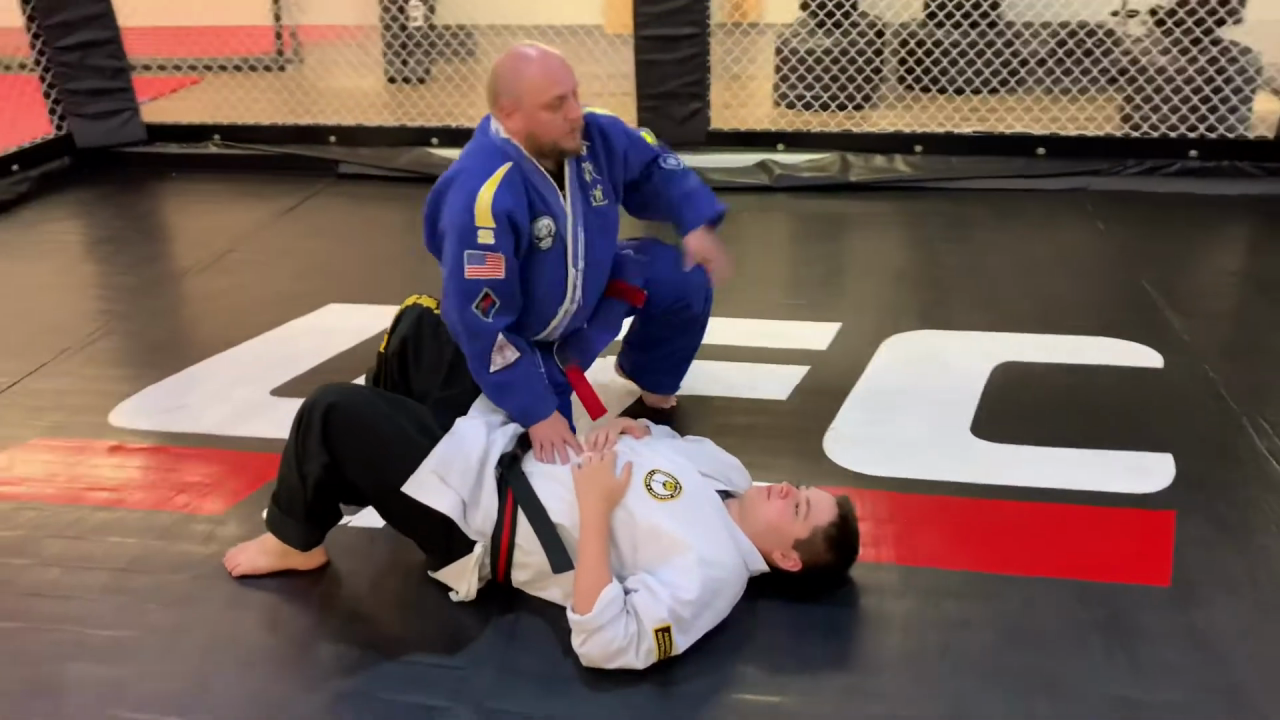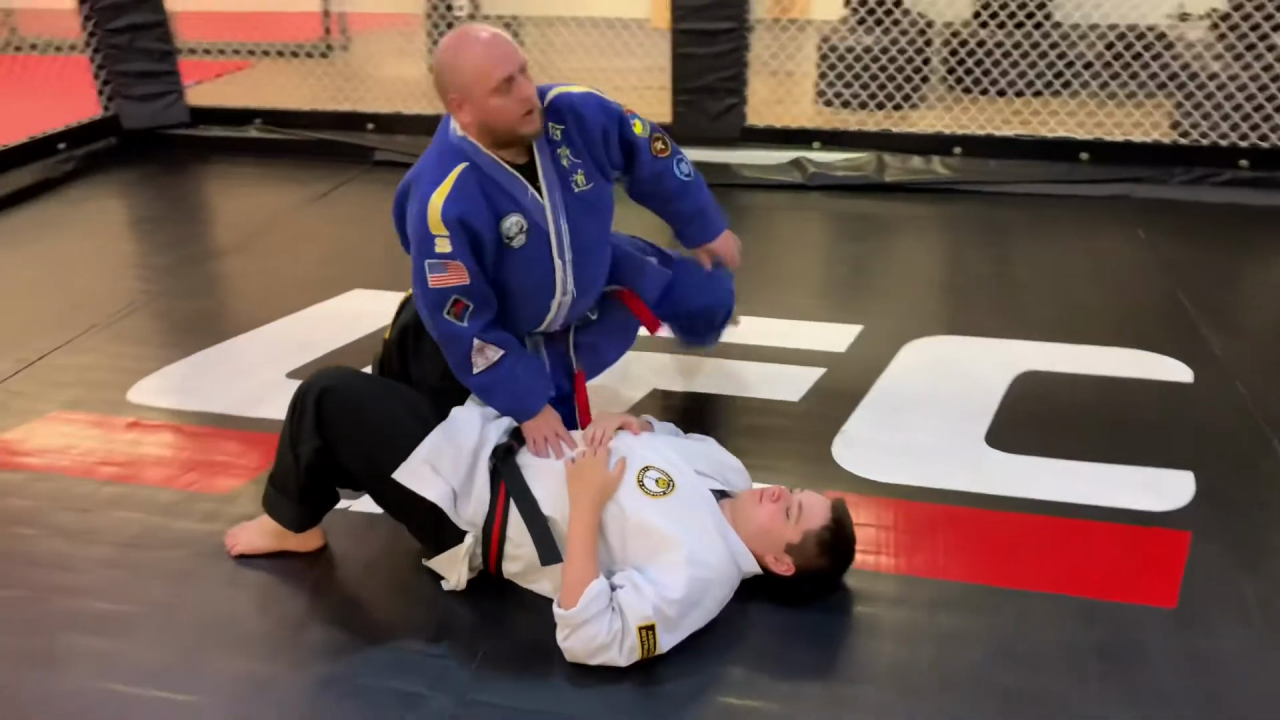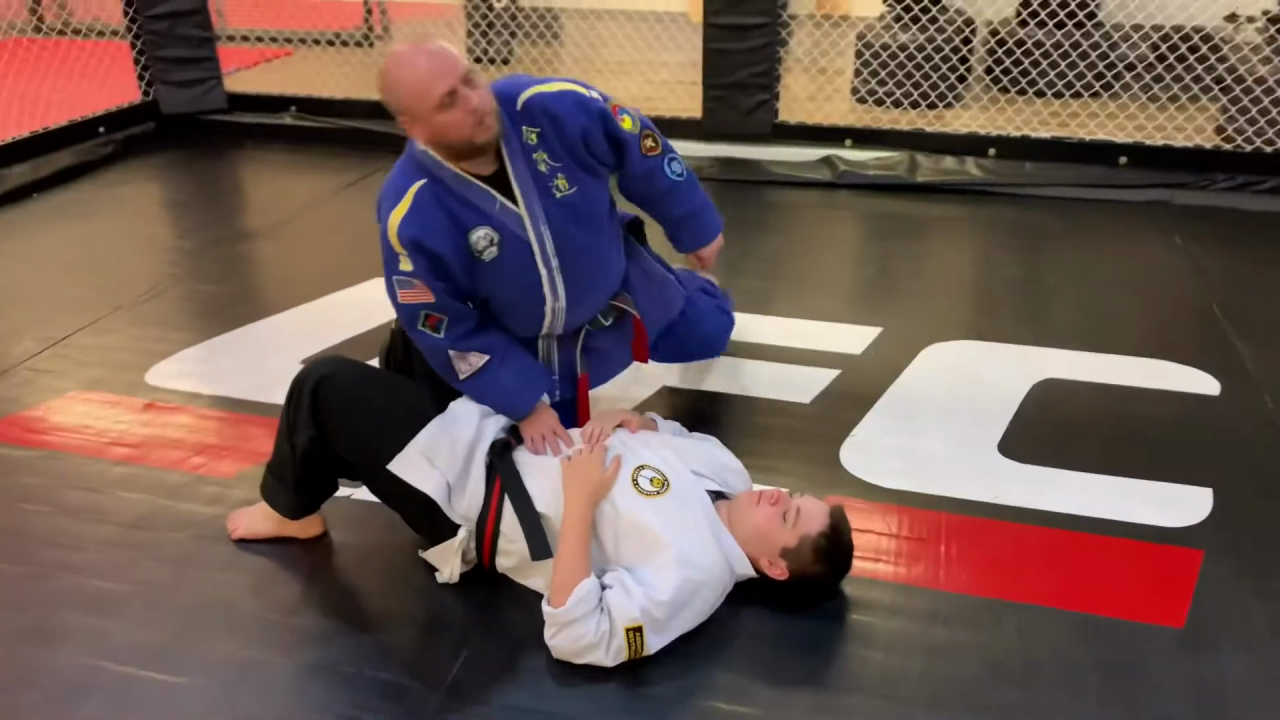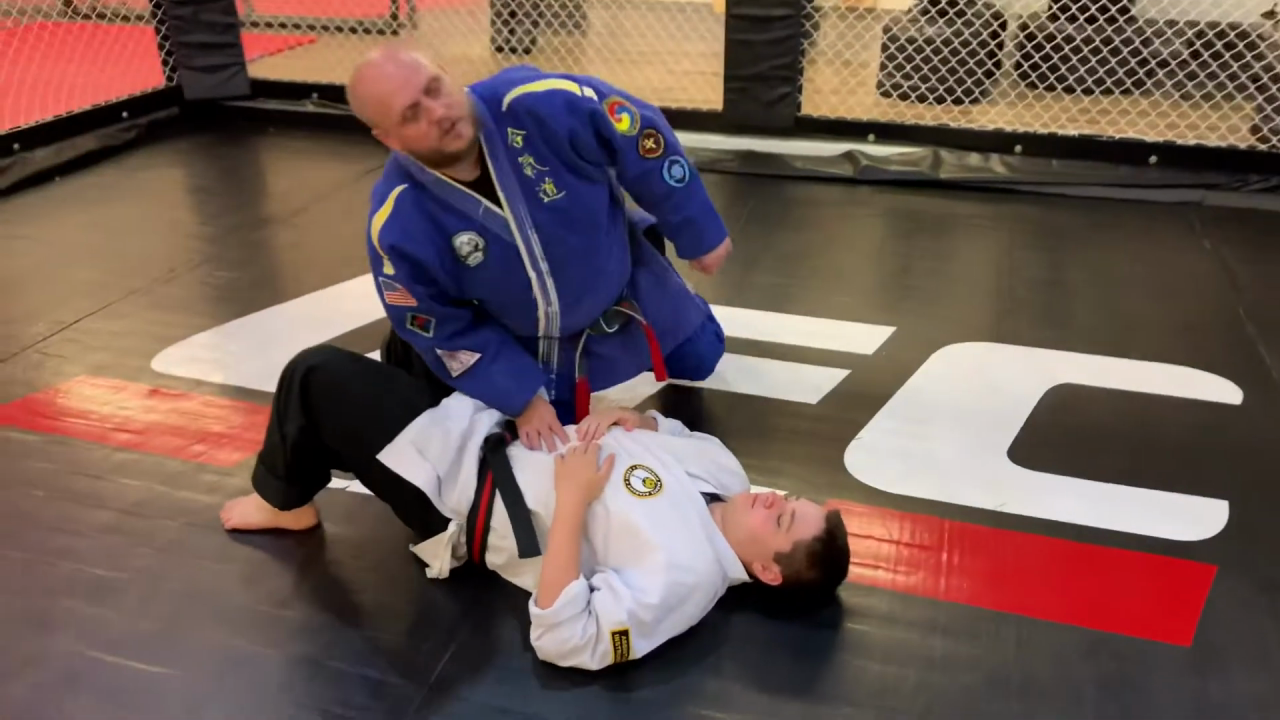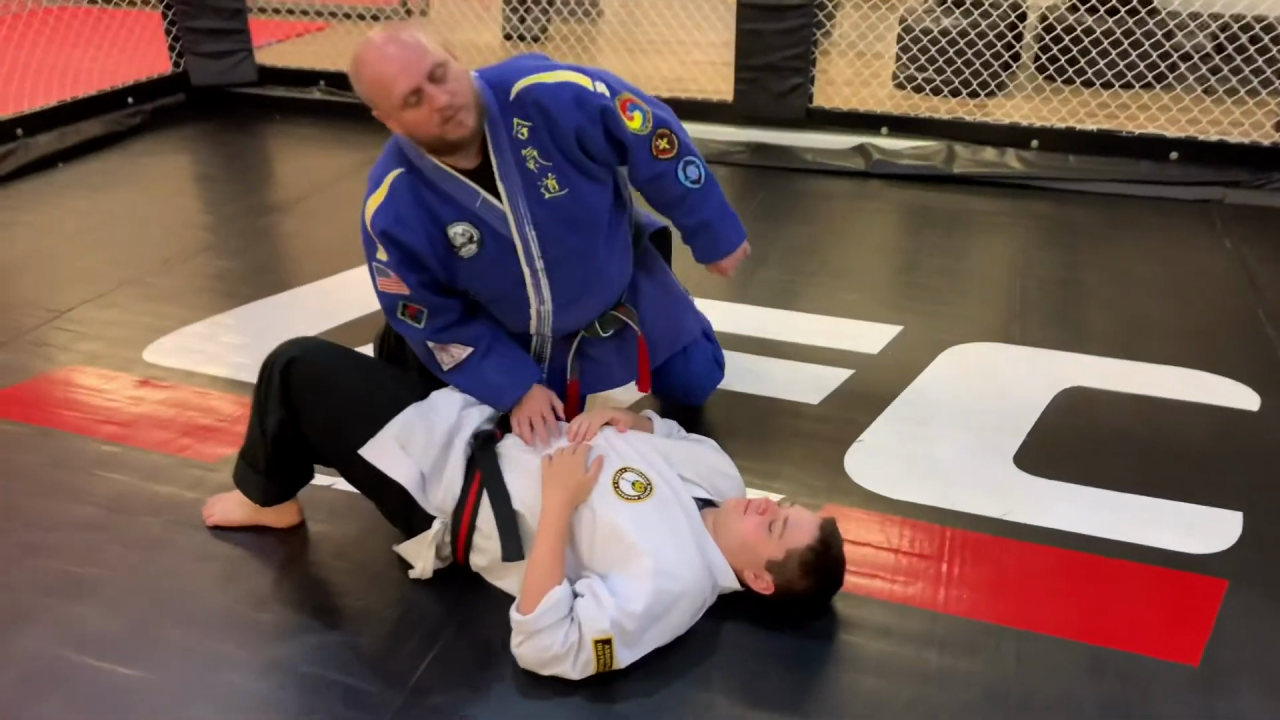
dt=0.2s
person 1, frame 1
left shoulder: (711, 573)
right shoulder: (728, 474)
left elbow: (605, 645)
right elbow: (662, 443)
left wrist: (594, 508)
right wrist: (626, 426)
left hip: (475, 514)
right hip: (511, 441)
left knee: (331, 412)
left ankle: (294, 543)
right ankle: (367, 453)
person 1, frame 2
left shoulder: (701, 571)
right shoulder: (727, 473)
left elbow: (588, 639)
right elbow: (665, 439)
left wrist: (584, 503)
right wrist: (628, 421)
left hip: (471, 505)
right hip: (509, 432)
left knee: (326, 396)
left ankle: (290, 524)
right ankle: (390, 416)
person 1, frame 3
left shoulder: (693, 572)
right shoulder: (728, 473)
left elbow: (577, 638)
right elbow: (670, 434)
left wrist: (579, 500)
right wrist: (632, 420)
left hip: (470, 496)
right hip: (511, 428)
left knee: (325, 385)
left ankle: (290, 512)
right ankle: (394, 409)
person 1, frame 4
left shoulder: (684, 575)
right shoulder: (724, 473)
left elbow: (563, 640)
right elbow: (670, 433)
left wrist: (571, 499)
right wrist: (630, 419)
left hip: (462, 490)
right hip: (506, 426)
left knee: (316, 375)
left ankle: (283, 503)
right ankle: (396, 399)
person 1, frame 5
left shoulder: (670, 583)
right shoulder: (719, 476)
left elbow: (544, 647)
right elbow: (668, 432)
left wrist: (558, 502)
right wrist: (625, 419)
left hip: (449, 489)
right hip: (498, 425)
left knee: (297, 367)
left ankle: (264, 499)
right ankle: (393, 393)
person 2, frame 1
left shoulder: (593, 132)
right shoulder: (483, 197)
left elbow: (652, 166)
right elbow: (482, 323)
left wrist: (695, 222)
right wrist: (536, 414)
right hip: (520, 340)
left knee: (687, 278)
right knee: (549, 458)
left ankle: (650, 374)
person 2, frame 2
left shoulder: (572, 110)
right shoulder: (444, 200)
left elbow: (650, 155)
right elbow: (464, 322)
left wrist: (707, 228)
right wrist: (528, 407)
left hip: (600, 279)
right hip: (522, 341)
left knee: (710, 296)
right knee: (552, 451)
person 2, frame 3
left shoulder: (549, 106)
right shoulder: (412, 217)
left elbow: (642, 148)
right elbow: (450, 331)
left wrist: (697, 229)
right wrist: (526, 405)
left hip: (615, 280)
right hip: (528, 344)
left knee: (709, 332)
right knee: (551, 453)
person 2, frame 4
left shoulder: (538, 104)
right shoulder: (397, 220)
left elbow: (643, 140)
right elbow: (446, 331)
left wrist: (700, 234)
right wrist: (522, 399)
left hip: (624, 282)
left knee: (698, 360)
right knee: (548, 451)
person 2, frame 5
left shoulder: (545, 96)
right shoulder: (393, 207)
left elbow: (655, 144)
right elbow: (440, 323)
left wrist: (716, 236)
right wrist: (514, 390)
left hip: (626, 291)
right hip: (528, 346)
left knee: (694, 385)
right knee: (541, 448)
